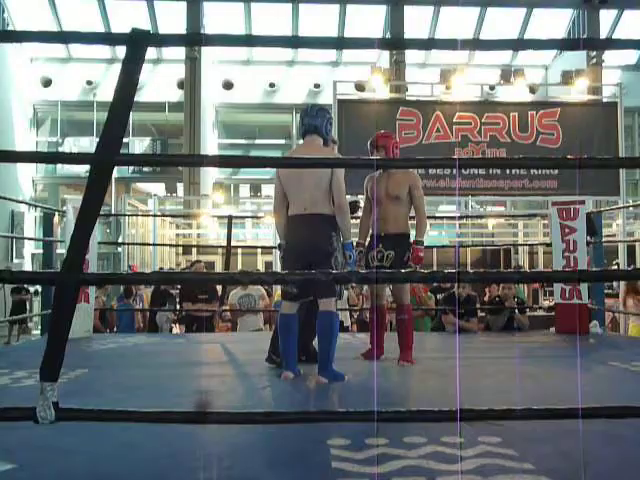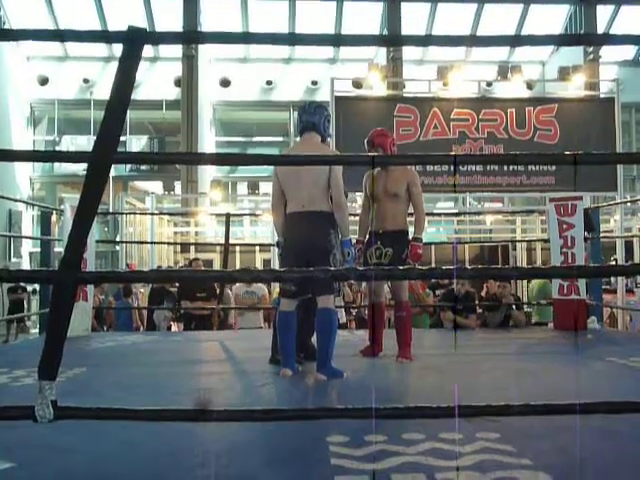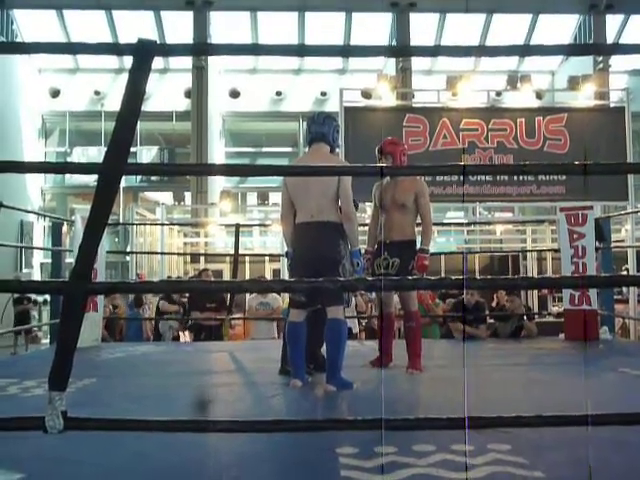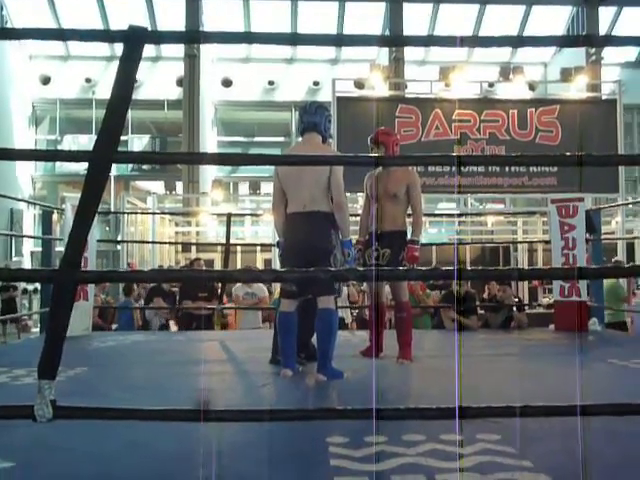
dt=0.5s
person 1, frame 1
right shoulder: (331, 157)
left elbow: (278, 209)
right elbow: (340, 205)
left wrist: (284, 241)
right wrist: (347, 240)
left hip: (294, 232)
right hip: (323, 230)
left knee: (289, 300)
right knee: (327, 300)
left ankle: (288, 366)
right ankle: (325, 369)
person 1, frame 2
right shoulder: (329, 155)
left elbow: (276, 207)
right elbow: (338, 202)
left wrist: (282, 239)
right wrist: (346, 238)
left hip: (292, 229)
right hip: (321, 227)
left knee: (288, 299)
right knee: (325, 298)
left ankle: (287, 363)
right ankle: (324, 366)
person 1, frame 3
left shoulder: (293, 168)
right shoulder: (338, 165)
left elbow: (285, 217)
right elbow: (348, 213)
left wrist: (291, 249)
right wrist: (355, 249)
left hip: (302, 239)
right hip: (330, 237)
left knee: (297, 309)
right knee: (335, 308)
left ankle: (297, 374)
right ankle: (333, 377)
person 1, frame 4
right shoulder: (330, 155)
left elbow: (277, 207)
right elbow: (339, 202)
left wrist: (282, 239)
right wrist: (346, 238)
left hip: (293, 230)
right hip: (321, 228)
left knee: (288, 299)
right knee: (326, 298)
left ankle: (287, 363)
right ankle: (324, 367)
person 2, frame 1
left shoulder: (410, 177)
right shoulder: (370, 180)
left elbow: (421, 214)
left wrist: (418, 244)
right wrist: (360, 244)
left hip: (399, 240)
right hip: (376, 240)
left knee: (401, 296)
right knee: (376, 295)
left ankle: (406, 351)
right ankle: (376, 347)
person 2, frame 2
left shoulder: (408, 174)
right shoulder: (369, 178)
left elbow: (419, 210)
left wrist: (417, 241)
right wrist: (360, 241)
left hip: (398, 237)
right hip: (374, 237)
left knee: (400, 292)
right knee: (374, 292)
left ankle: (404, 348)
right ankle: (374, 343)
person 2, frame 3
left shoulder: (417, 184)
right shoulder: (378, 187)
left elbow: (427, 222)
left wrist: (423, 252)
right wrist: (368, 251)
left hip: (405, 247)
right hip: (382, 248)
left knee: (409, 303)
right knee: (384, 303)
left ankle: (415, 358)
right ankle: (385, 354)
person 2, frame 4
left shoulder: (409, 175)
right shoulder: (370, 178)
left elbow: (417, 213)
left wrist: (414, 243)
right wrist: (360, 241)
left hip: (397, 238)
right hip: (374, 238)
left knee: (400, 293)
right knee: (375, 293)
left ankle: (405, 349)
right ankle: (375, 344)
